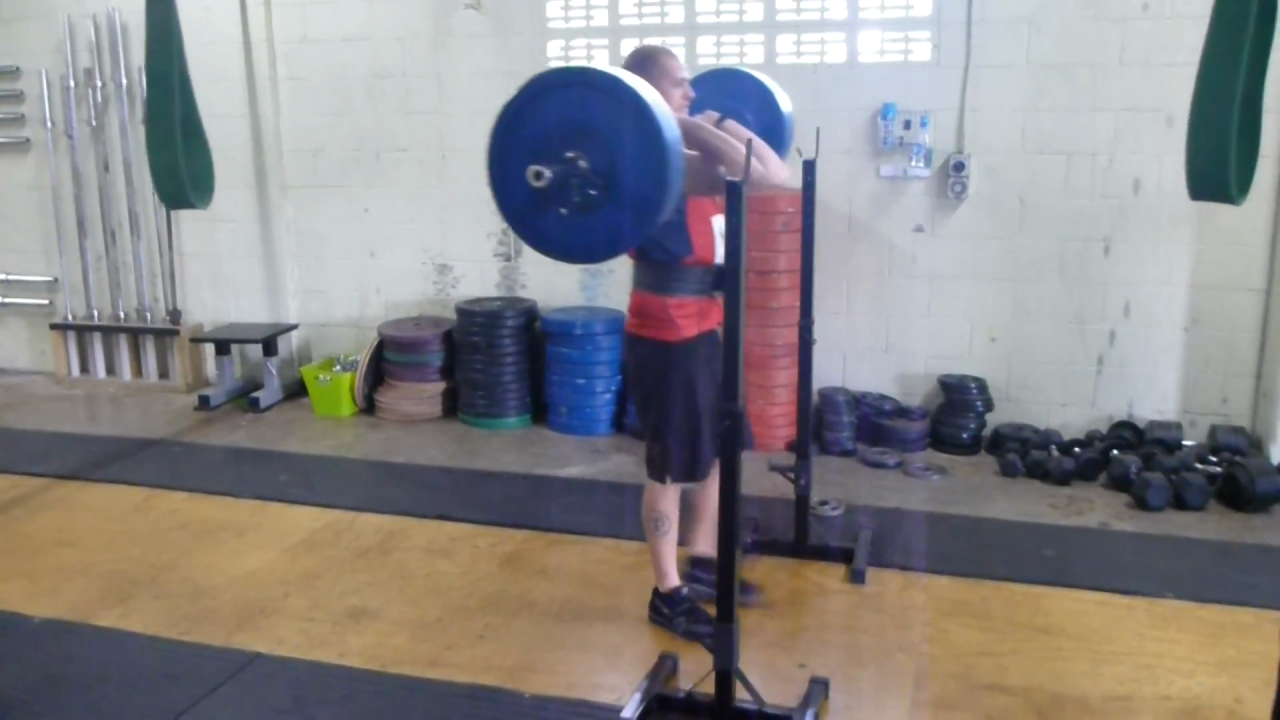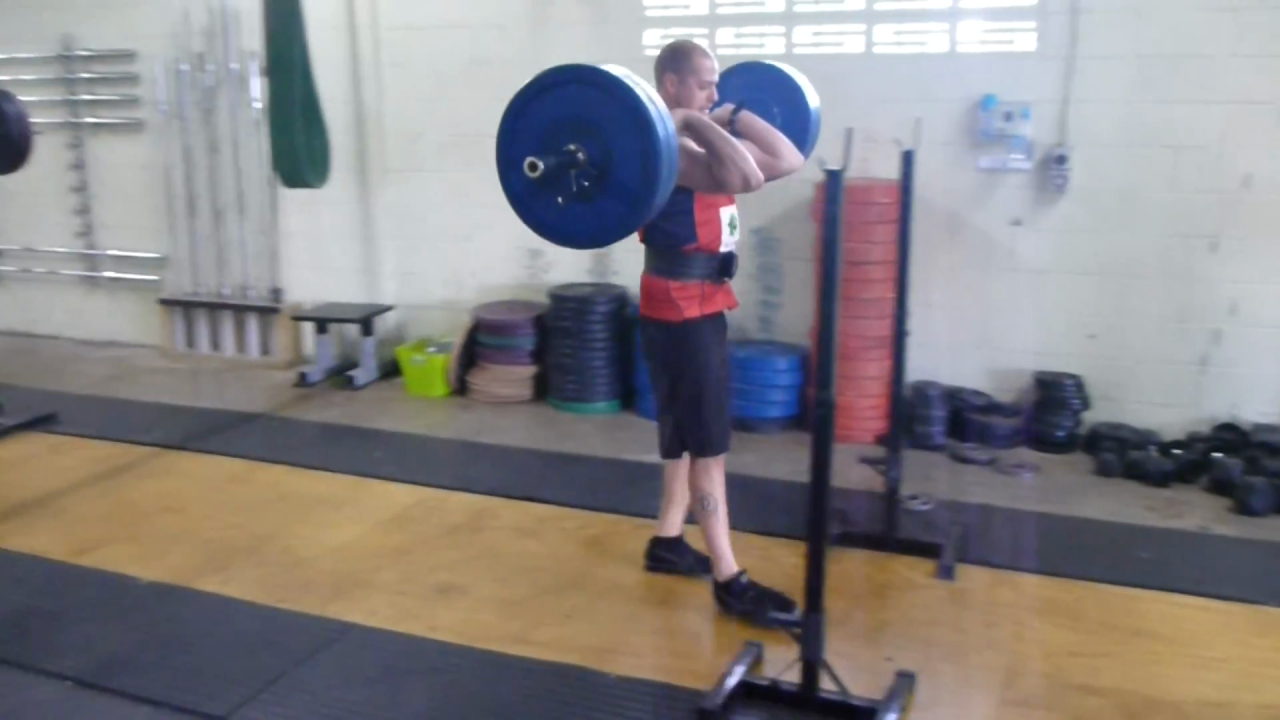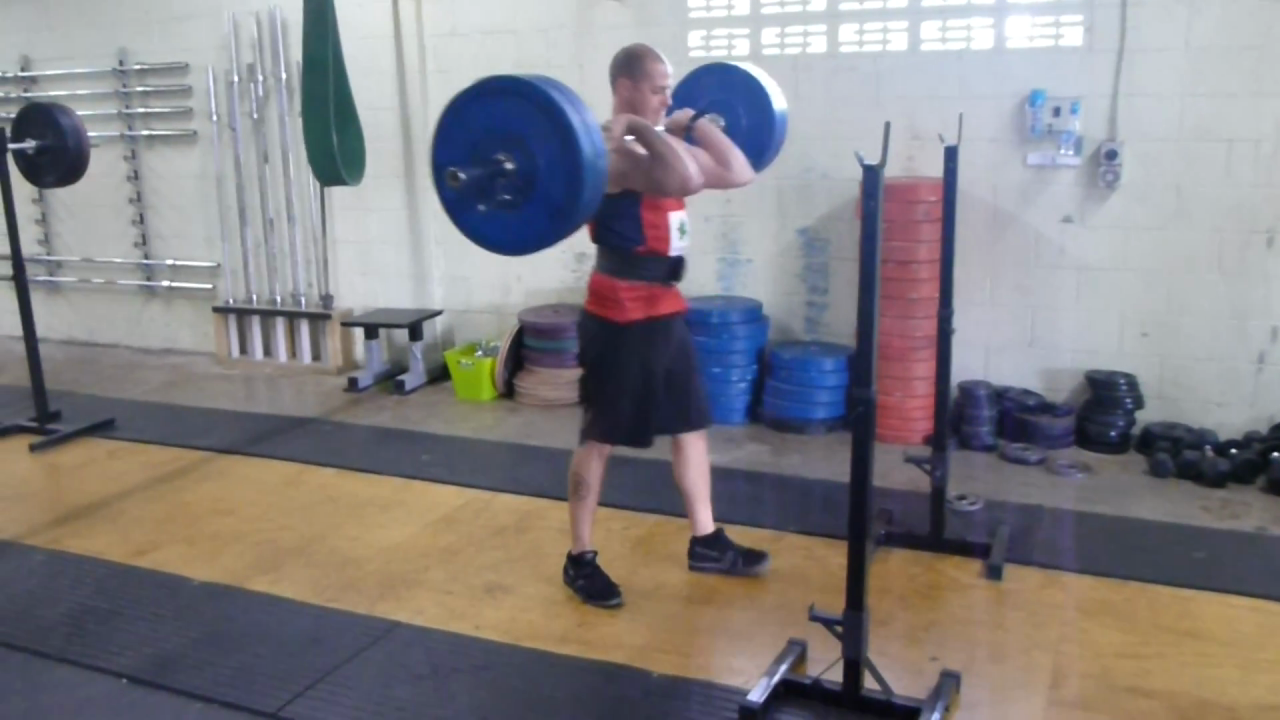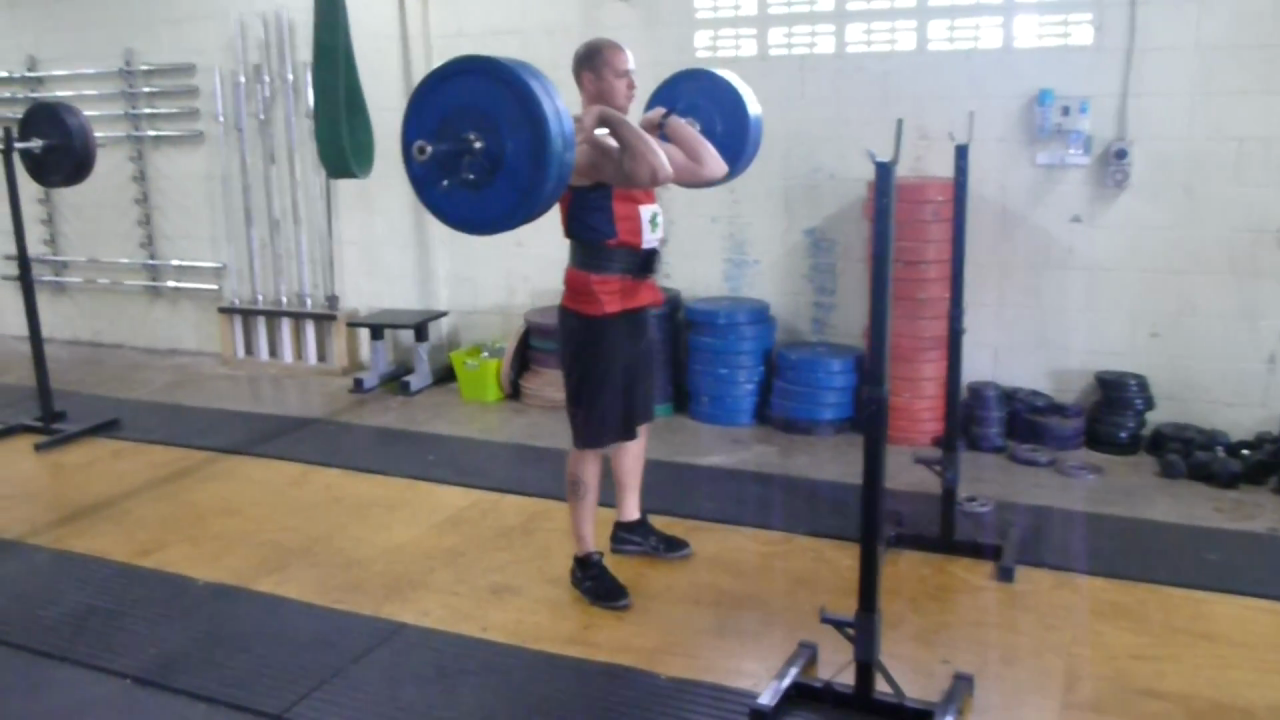
dt=0.5s
person 1, frame 1
left shoulder: (689, 152)
left elbow: (773, 171)
right elbow: (748, 176)
left wrist: (718, 123)
right wrist: (692, 126)
left hip: (701, 326)
right hip: (665, 333)
left knee: (717, 450)
right knee: (671, 468)
left ankle: (701, 562)
right ankle: (668, 594)
person 1, frame 2
left shoulder: (702, 143)
left elbow: (788, 161)
right elbow: (745, 177)
left wrist: (735, 115)
right wrist: (698, 122)
left hip: (707, 307)
right hip: (675, 315)
left knee: (693, 442)
right knee: (706, 446)
left ankle: (667, 542)
right ankle: (728, 579)
person 1, frame 3
left shoulder: (662, 146)
right shoulder: (612, 155)
left elbow: (739, 174)
right elbow: (686, 181)
left wrist: (694, 122)
right wrist: (635, 129)
left hip: (664, 310)
right hip: (620, 317)
left knee: (690, 426)
right knee: (600, 438)
left ankle: (707, 540)
right ankle: (580, 557)
person 1, frame 4
left shoulder: (630, 141)
right shoulder: (583, 147)
left elbow: (711, 168)
right elbow: (654, 172)
left wrist: (664, 119)
right wrist: (609, 120)
left hip: (634, 303)
right hip: (595, 311)
left knee: (633, 423)
right knee: (594, 438)
left ankle: (631, 525)
right ankle: (586, 559)
